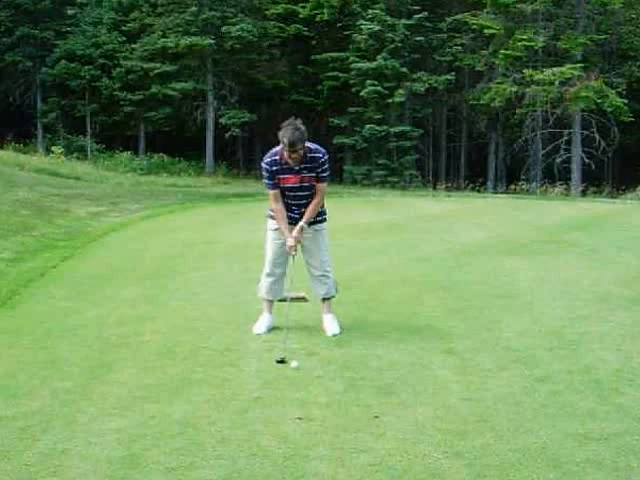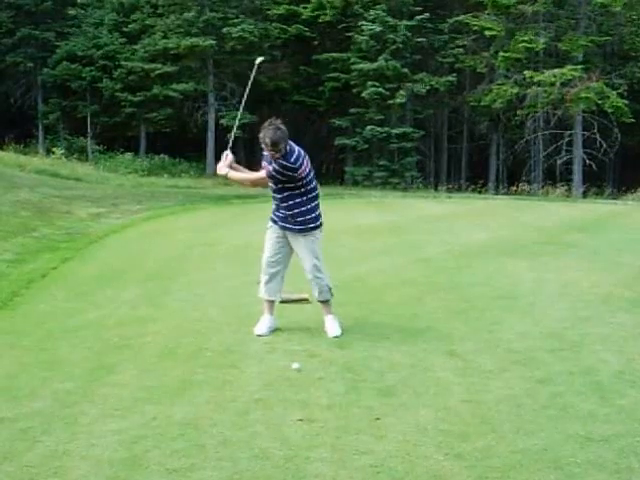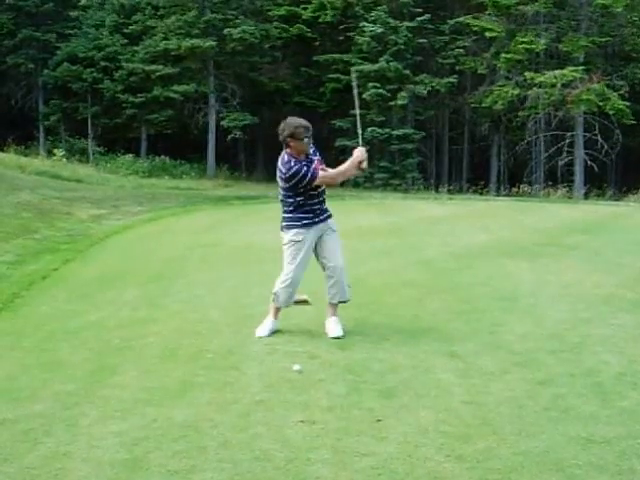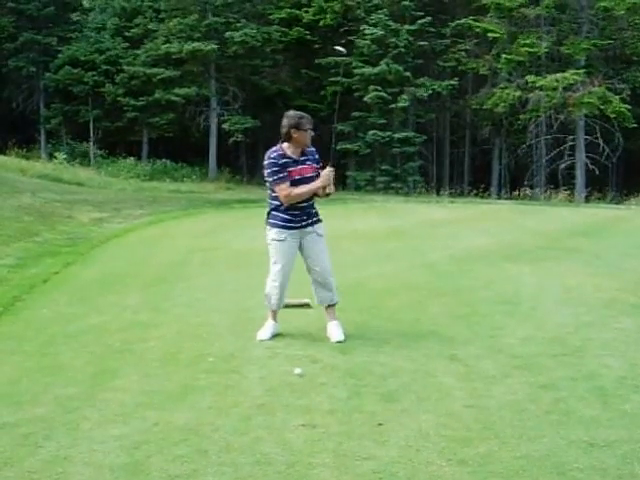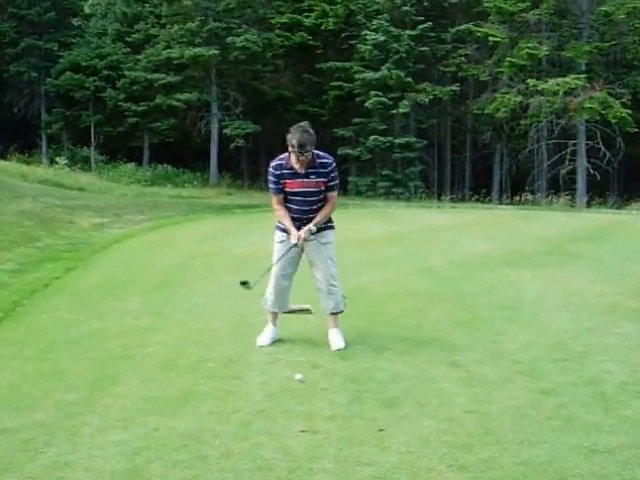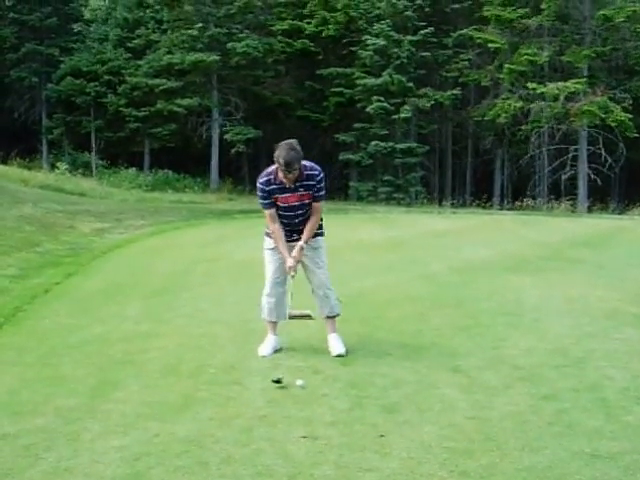
dt=0.7s
person 1, frame 1
left shoulder: (319, 156)
right shoulder: (270, 161)
left elbow: (320, 196)
right elbow: (276, 201)
left wrist: (301, 226)
right wrist: (287, 234)
left hip: (312, 220)
right hip: (280, 221)
left knee: (320, 266)
right knee: (273, 267)
left ankle: (328, 314)
right ankle: (267, 315)
person 1, frame 2
left shoulder: (291, 160)
right shoulder: (271, 151)
left elbow: (257, 181)
right elbow: (262, 179)
left wrist: (227, 172)
right wrist: (233, 165)
left hip: (304, 224)
right hip: (279, 221)
left knee: (314, 269)
right knee: (270, 266)
left ankle: (329, 316)
right ankle: (268, 316)
person 1, frame 3
left shoulder: (307, 151)
right shoulder: (290, 167)
left elbow: (326, 173)
right elbow: (329, 180)
left wrist: (352, 165)
right wrist: (354, 161)
left hip: (323, 220)
right hip: (298, 227)
left knee: (336, 267)
right knee: (291, 274)
left ankle: (332, 317)
right ankle: (272, 318)
person 1, frame 4
left shoulder: (312, 154)
right shoulder: (274, 157)
right elbow: (286, 196)
left wrist: (323, 187)
right wrist: (319, 182)
left hip: (310, 224)
right hip: (282, 227)
left knee: (322, 271)
right knee: (279, 275)
left ankle: (332, 321)
right ankle: (272, 321)
person 1, frame 5
left shoulder: (327, 164)
right shoulder: (277, 166)
left elbow: (331, 202)
right elbow: (277, 205)
left wrist: (310, 229)
right wrist: (292, 231)
left hip: (320, 231)
right hip: (286, 231)
left knee: (327, 278)
right knee: (279, 278)
left ankle: (334, 328)
right ankle: (272, 326)
person 1, frame 6
left shoulder: (315, 174)
right shoulder: (265, 181)
left elbow: (316, 213)
right elbow: (273, 221)
left wrist: (301, 246)
right wrist: (286, 255)
left hip: (310, 237)
right hip: (277, 239)
left knee: (321, 283)
right knee: (273, 286)
left ankle: (332, 334)
right ankle: (272, 336)
